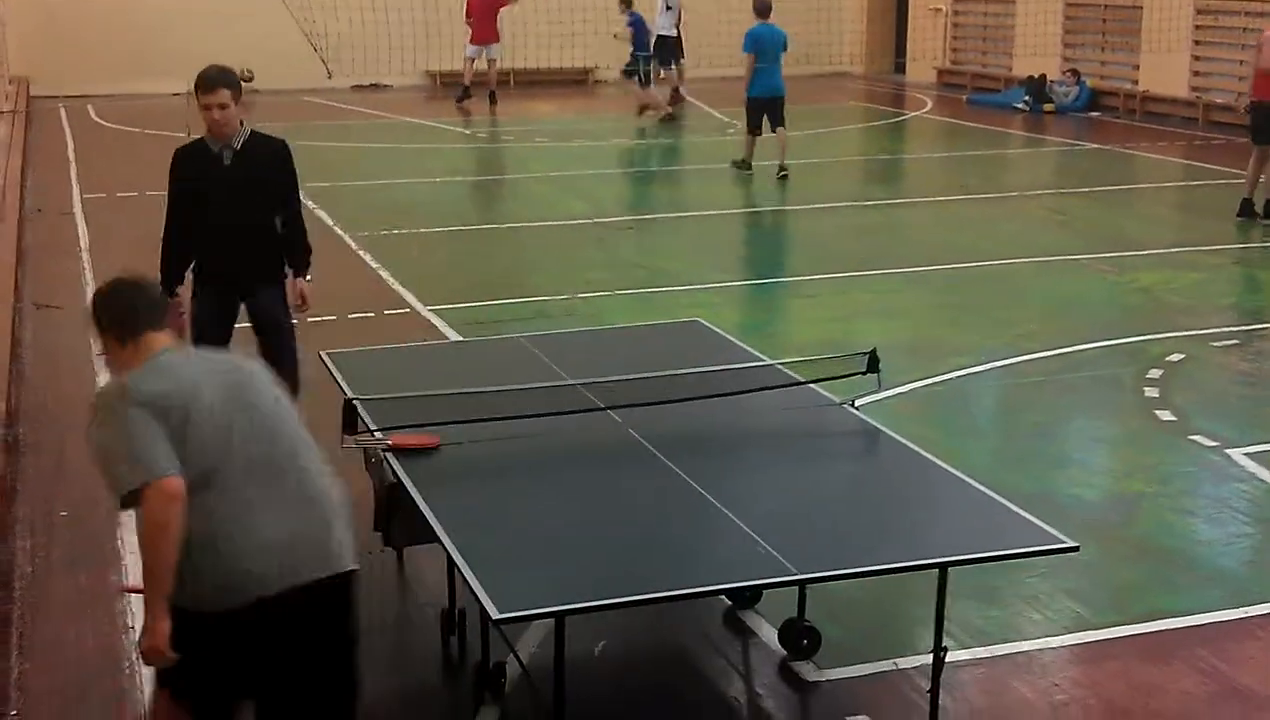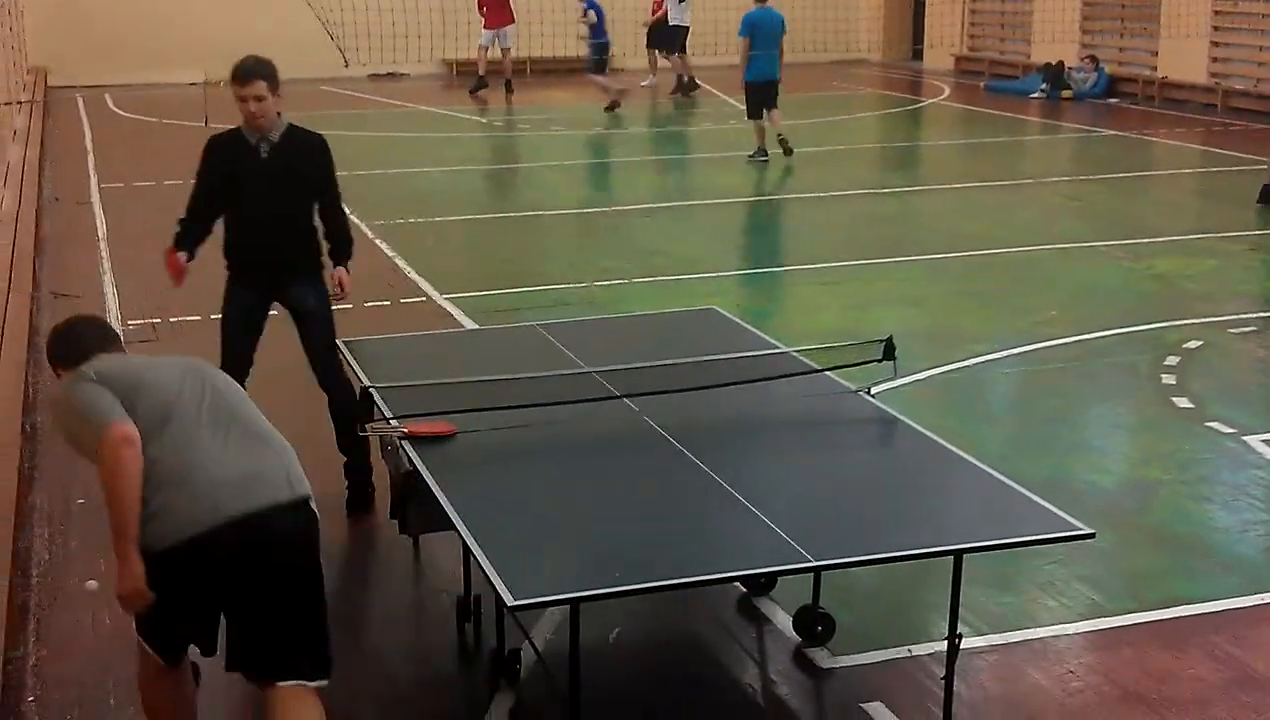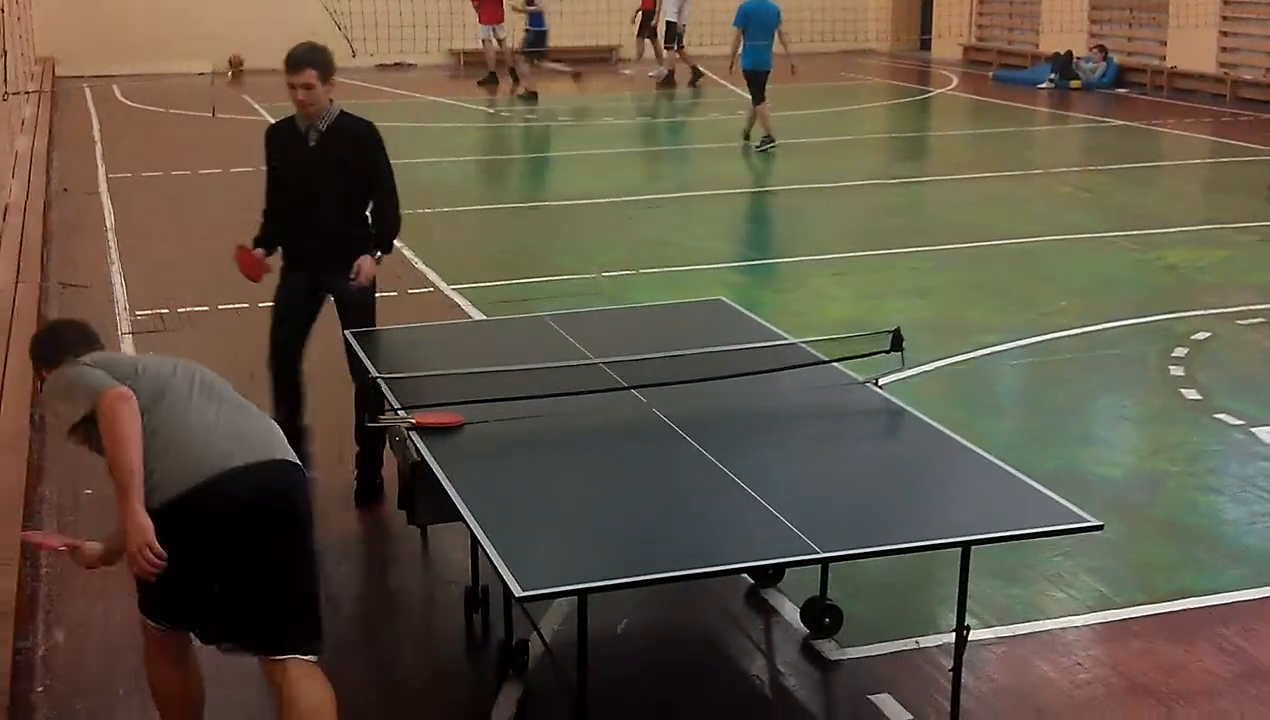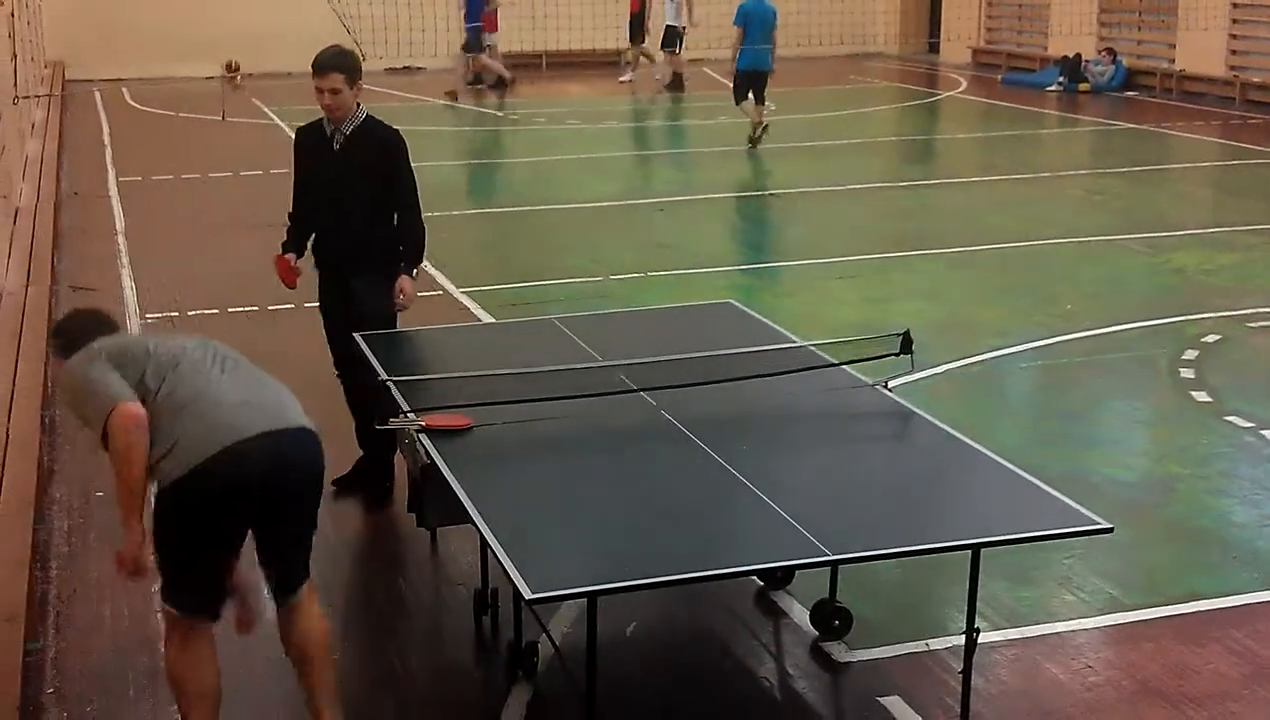
dt=0.3s
person 1, frame 1
left shoulder: (273, 151)
right shoulder: (186, 161)
left elbow: (291, 216)
right elbow: (180, 231)
left wrist: (300, 273)
right wrist: (169, 289)
left hip: (266, 281)
right hip: (211, 285)
left knee: (283, 373)
person 1, frame 2
left shoulder: (310, 147)
right shoulder: (221, 150)
left elbow: (331, 210)
right elbow: (202, 210)
left wrist: (341, 260)
right wrist: (183, 248)
left hip: (303, 274)
right hip: (246, 278)
left knee: (332, 376)
right knee: (231, 375)
left ankle: (359, 471)
person 1, frame 3
left shoulder: (360, 135)
right shoulder: (278, 136)
left elbow: (386, 203)
right elbow: (276, 203)
left wrist: (374, 251)
right wrist: (265, 244)
left hip: (350, 266)
right hip: (299, 267)
left knee: (364, 368)
right knee: (281, 361)
left ankle: (369, 466)
right ankle: (292, 451)
person 1, frame 4
left shoulder: (385, 141)
right shoulder: (307, 140)
left elbow: (409, 212)
right elbow: (303, 206)
left wrist: (408, 269)
right wrist: (293, 247)
left hip: (376, 273)
right hip: (331, 273)
left knee: (382, 370)
right knee: (349, 367)
left ankle: (382, 464)
right ankle: (370, 454)
person 2, frame 1
left shoulder: (121, 399)
right shoulder: (247, 366)
left elbow: (166, 492)
left wrist: (157, 612)
left hip: (224, 583)
right hip: (326, 565)
person 2, frame 2
left shoulder: (76, 388)
right shoulder: (195, 368)
left elbow: (122, 440)
left wrist: (127, 559)
left hip: (188, 527)
right hip: (284, 507)
left knee: (161, 656)
right knee: (291, 684)
person 2, frame 3
left shoulder: (65, 380)
right shoulder: (159, 368)
left elbow: (118, 402)
left wrist: (134, 514)
right wrist: (108, 551)
left hip: (193, 488)
right hip: (277, 472)
left knee: (165, 635)
right knee: (292, 658)
person 2, frame 4
left shoulder: (80, 367)
right shoulder: (177, 348)
left elbow: (129, 417)
left wrist: (132, 527)
right wrist: (231, 571)
left hip: (207, 461)
right hip: (295, 441)
left knee: (187, 621)
right knee: (296, 592)
